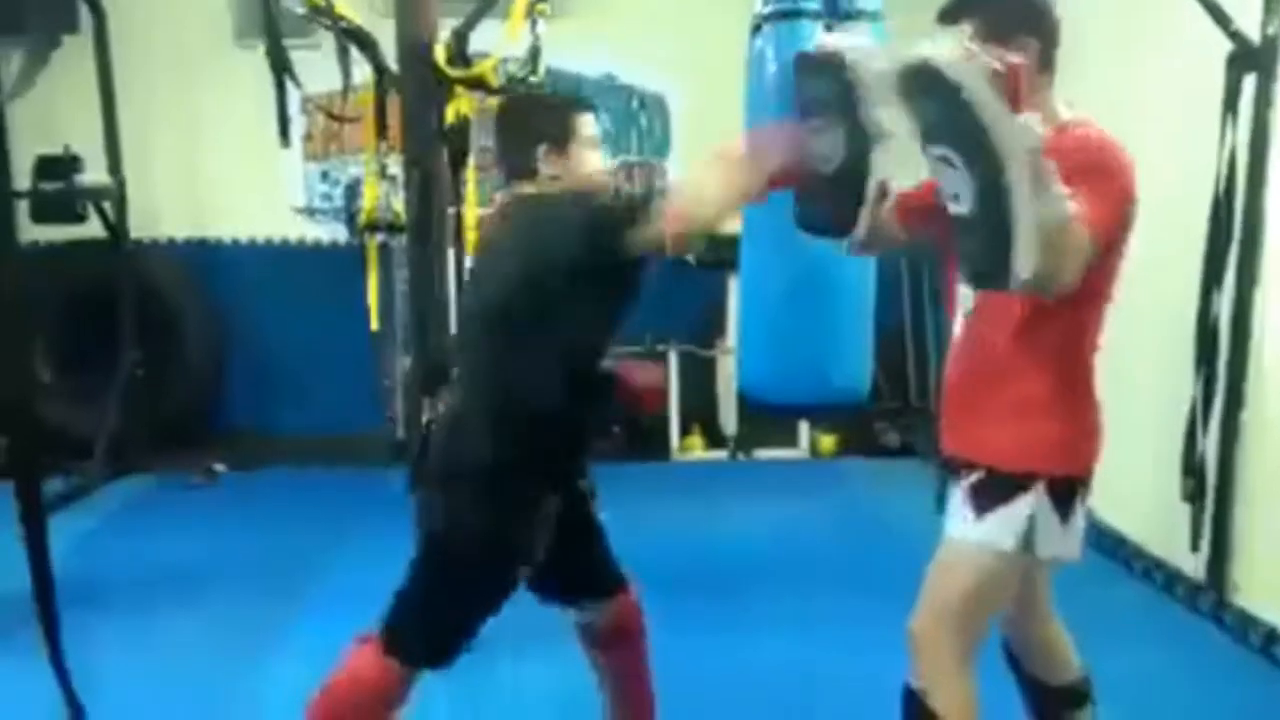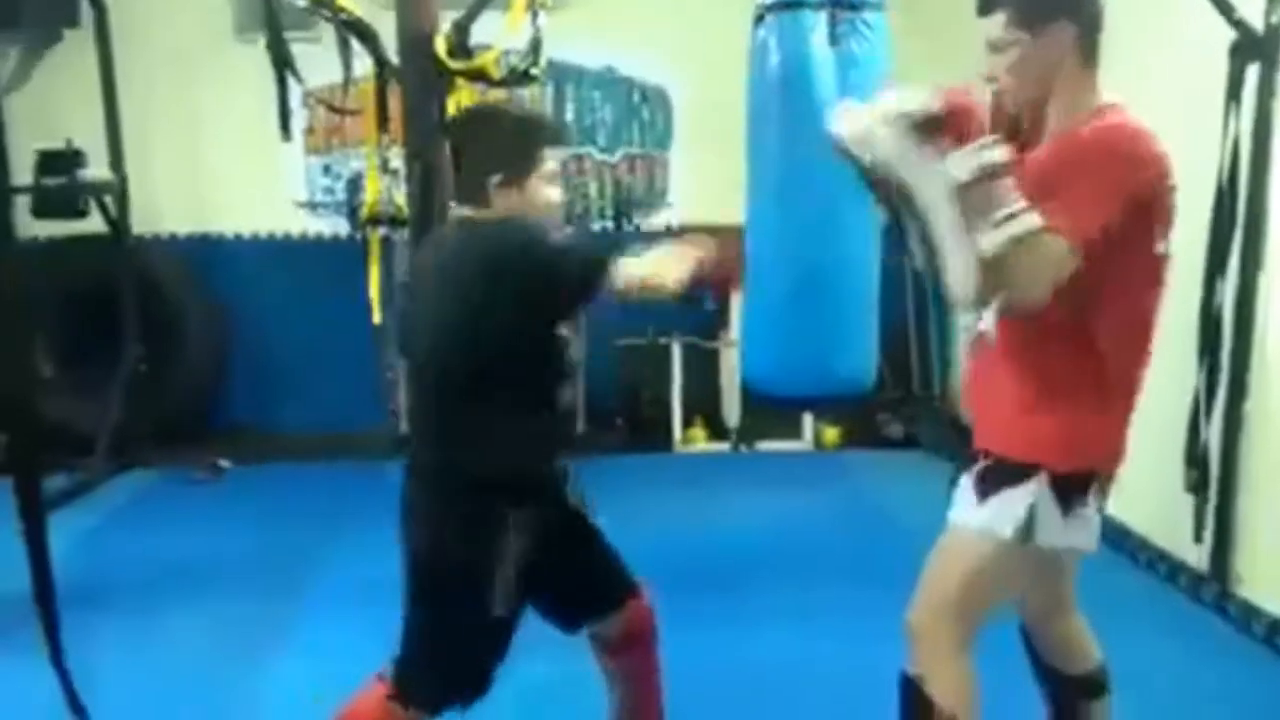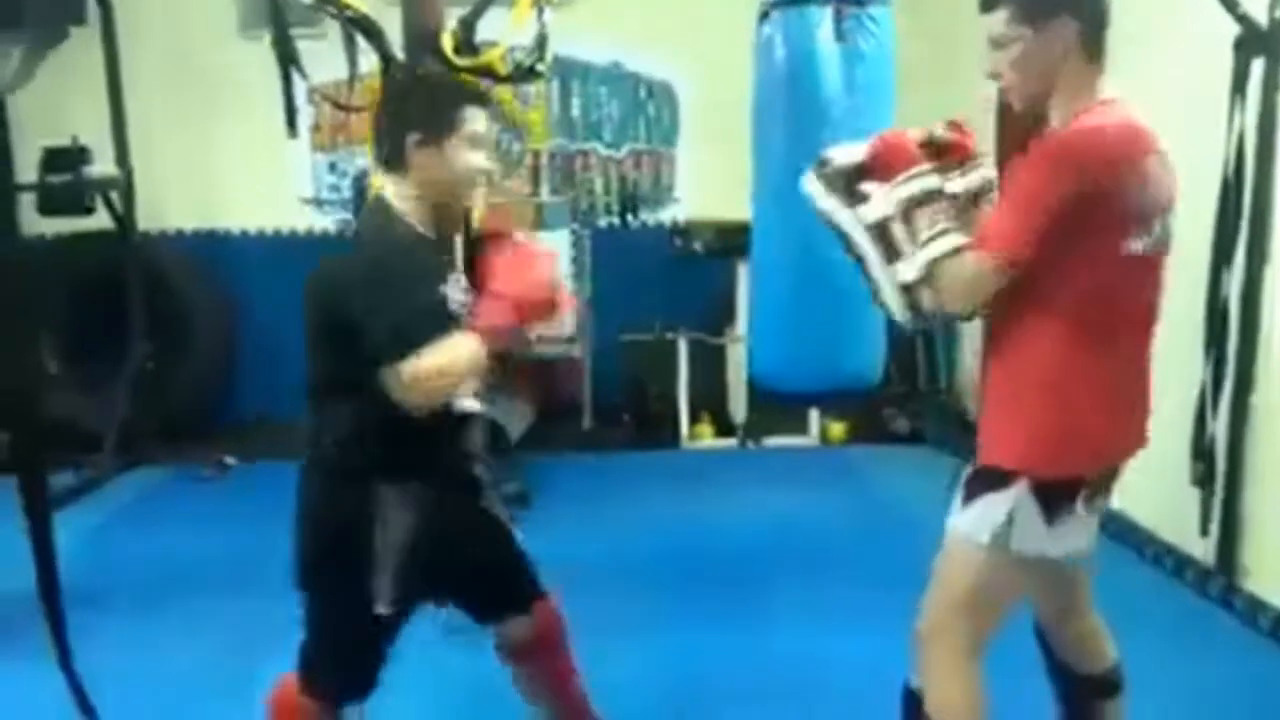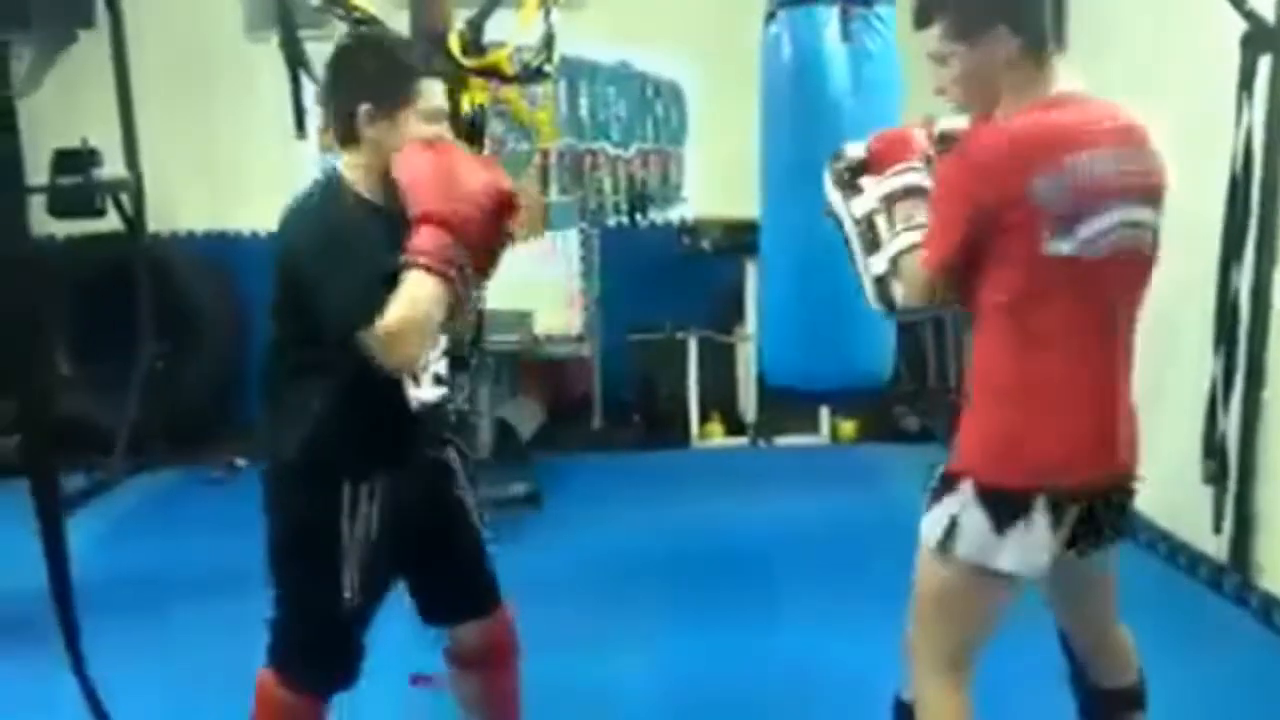
dt=0.2s
person 1, frame 1
left shoulder: (1089, 155)
left elbow: (1056, 272)
right elbow: (870, 232)
left hip: (1034, 445)
right hip: (979, 434)
left knee: (937, 638)
right knee: (1022, 612)
person 1, frame 2
left shoulder: (1107, 147)
right shoulder: (1062, 150)
left elbow: (1028, 283)
right elbow: (1006, 272)
left wrist: (971, 161)
right wrist: (918, 156)
left hip: (1050, 438)
right hip: (1038, 429)
left knee: (935, 626)
right knee: (1043, 606)
person 1, frame 3
left shoulder: (1071, 153)
right shoulder: (1127, 142)
left elbow: (963, 293)
left wrist: (916, 192)
right wrist: (955, 187)
left hip: (1042, 442)
right hip: (1090, 431)
left knee: (943, 641)
right knee: (1064, 611)
person 1, frame 4
left shoulder: (988, 154)
right shoulder: (1134, 145)
left elbow: (918, 291)
left hip: (1013, 454)
right hip: (1105, 442)
left knee: (934, 658)
right knee: (1093, 624)
person 2, frame 1
left shoulder: (524, 232)
right shoulder: (559, 227)
right elbow: (667, 223)
left wrist: (612, 372)
right wrist: (762, 165)
left hip: (534, 472)
right hip: (493, 485)
left knee: (614, 614)
right knee: (411, 644)
person 2, frame 2
left shoulder: (439, 259)
right shoulder: (507, 249)
right elbow: (639, 278)
right wrist: (698, 253)
left hip: (520, 494)
right hip: (476, 511)
left knee: (625, 620)
person 2, frame 3
left shoulder: (423, 237)
right shoulder: (374, 253)
right elbow: (418, 385)
left wrist: (504, 302)
right wrist: (497, 318)
left hip: (442, 478)
right hip: (369, 495)
left knee: (531, 623)
person 2, frame 4
left shoulder: (399, 204)
right shoulder: (323, 225)
left elbow: (444, 311)
right elbow: (395, 344)
left wrist: (473, 239)
right wrist: (440, 236)
left hip: (420, 461)
right hip: (337, 482)
left knee: (484, 630)
right knee: (311, 662)
